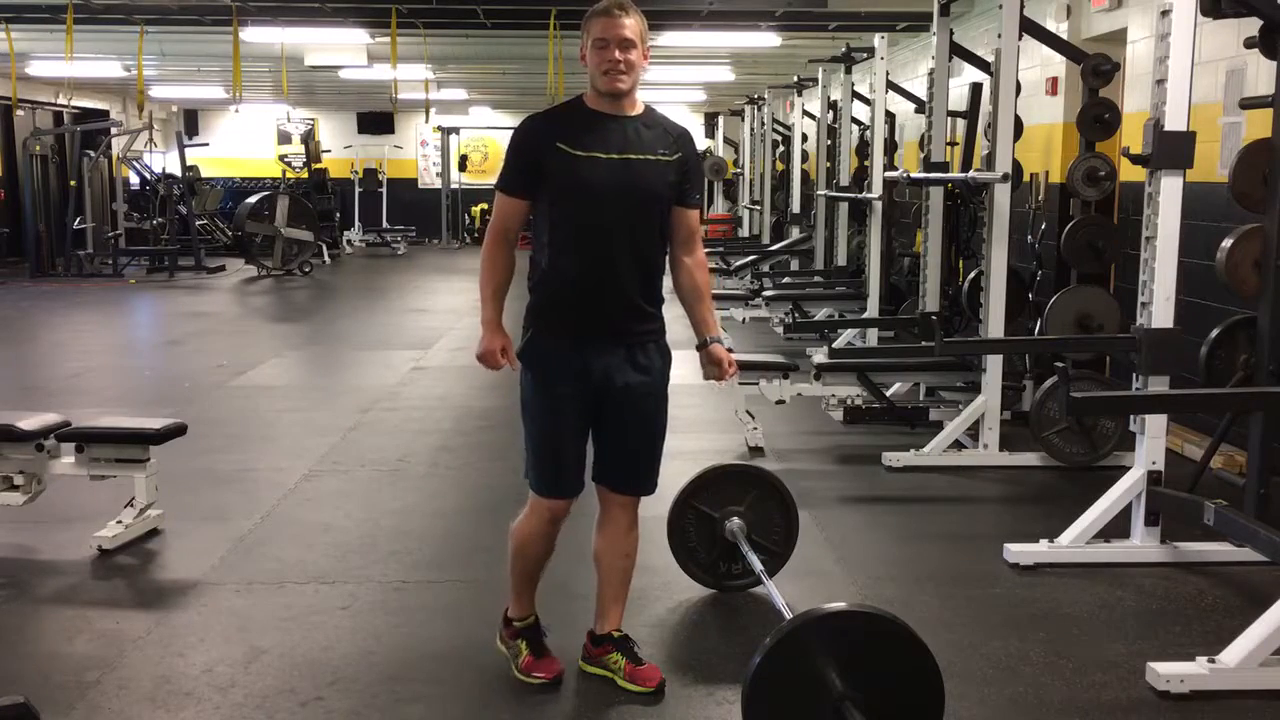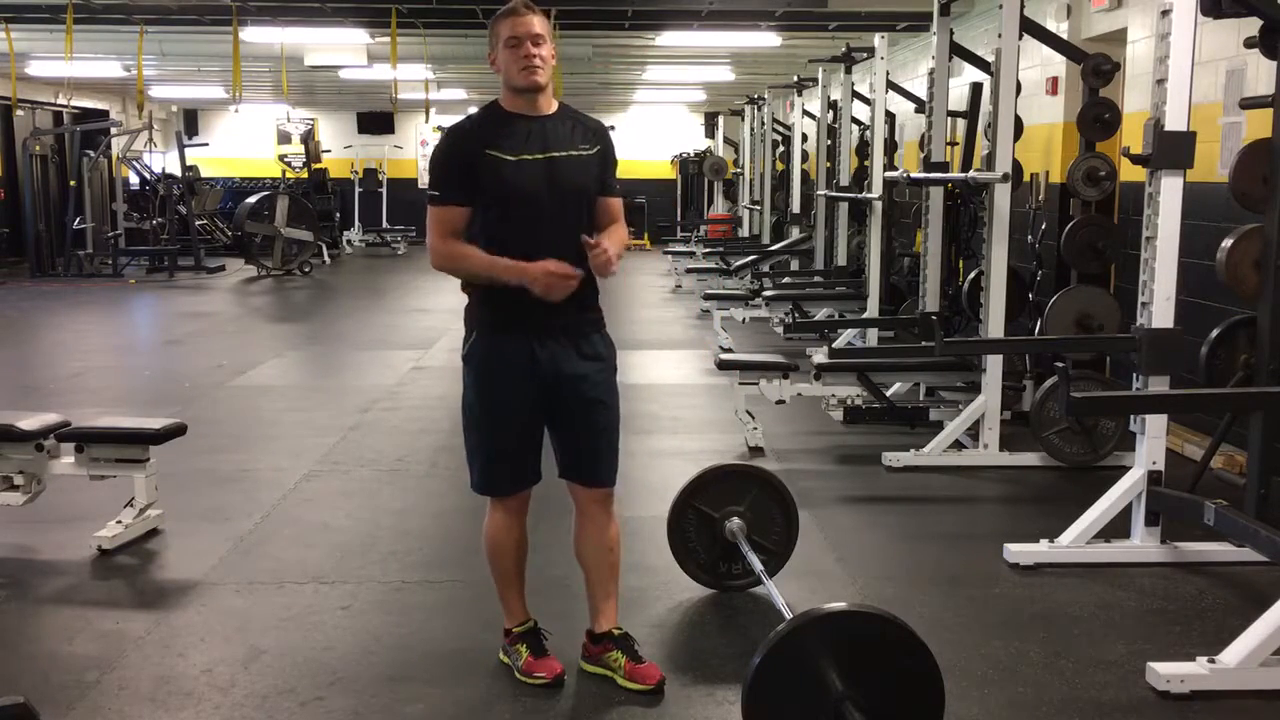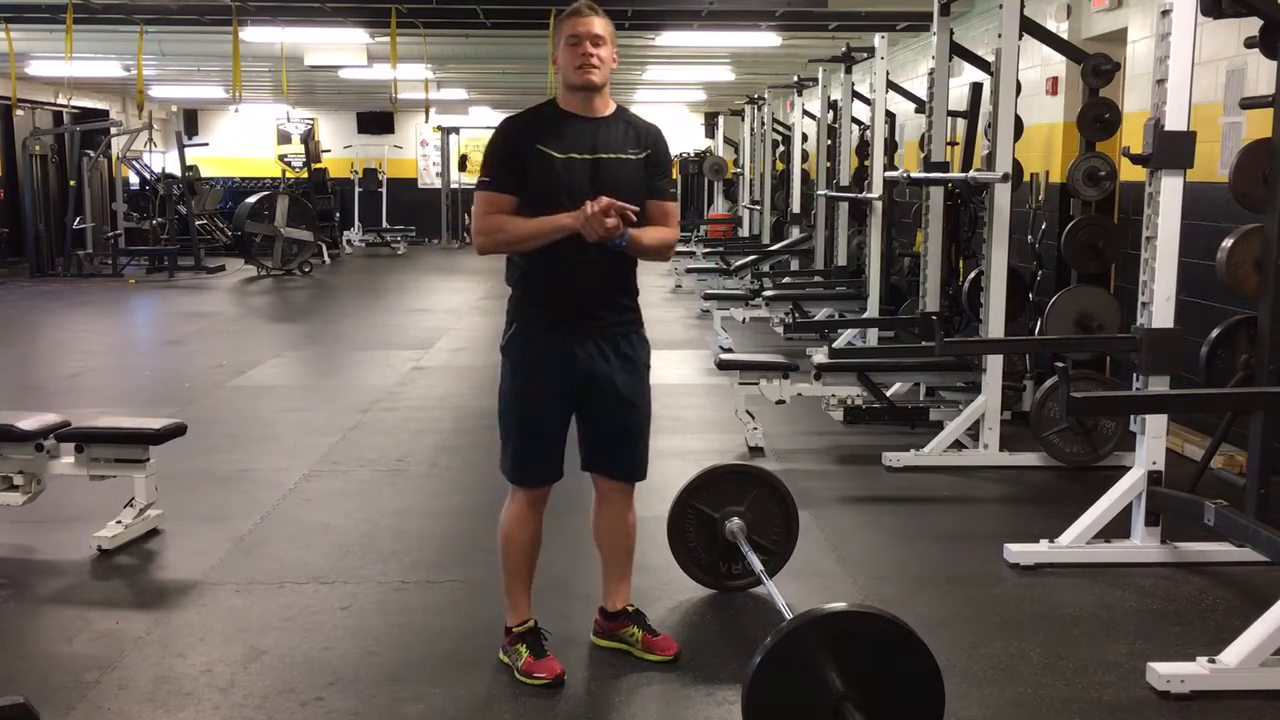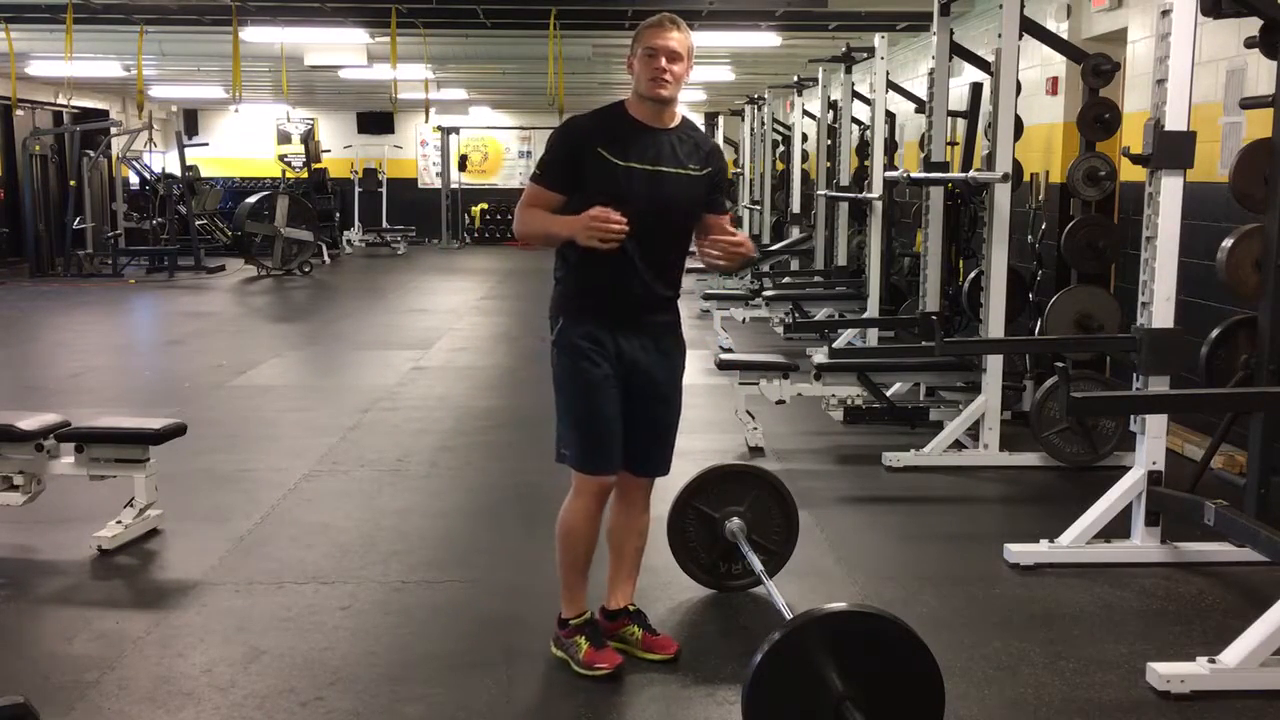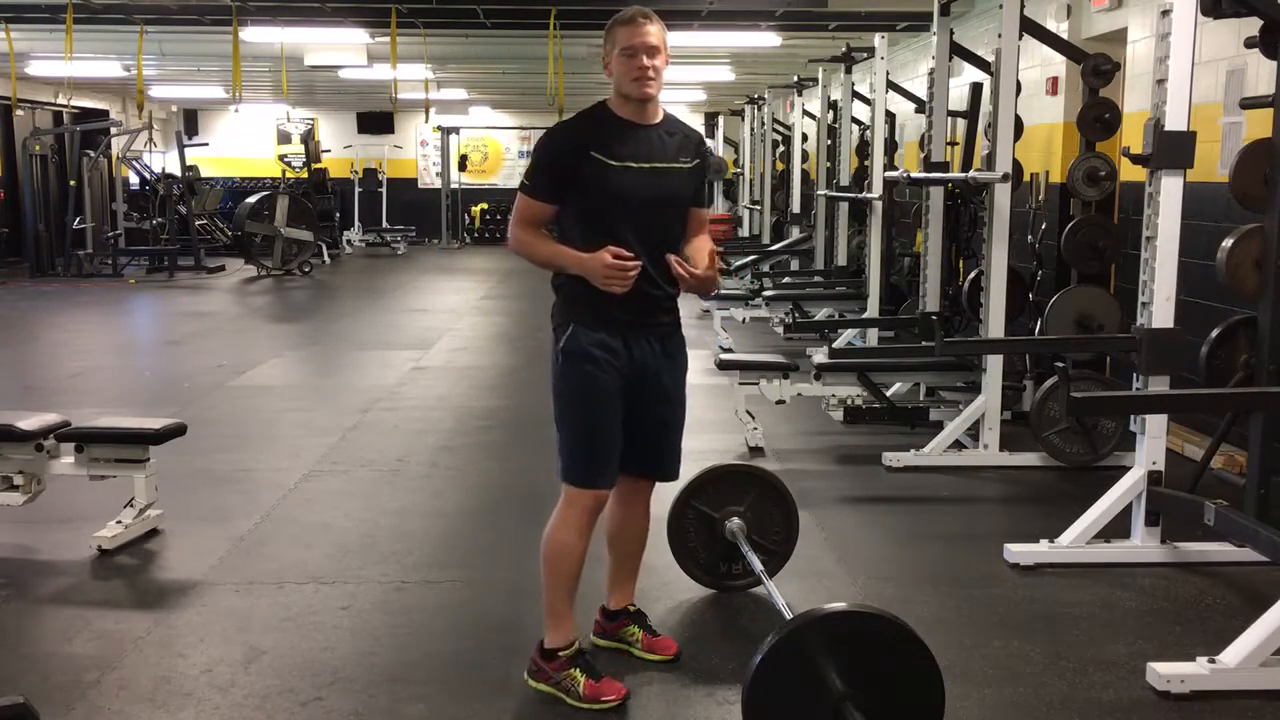
dt=1s
person 1, frame 1
left shoulder: (674, 143)
right shoulder: (543, 133)
left elbow: (687, 251)
right elbow: (502, 234)
left wrist: (710, 337)
right wrist: (491, 323)
left hip: (639, 351)
right hip: (556, 348)
left knee: (622, 500)
right knee: (552, 499)
left ankle: (606, 640)
right ankle: (519, 622)
person 1, frame 2
left shoulder: (591, 135)
right shoulder: (466, 141)
left elbow: (613, 220)
right elbow: (443, 247)
left wrist: (608, 248)
right wrist: (523, 273)
left hip: (582, 339)
right hip: (502, 341)
left knee: (596, 493)
right knee: (509, 497)
left ankle: (604, 637)
right ankle: (519, 632)
person 1, frame 3
left shoulder: (645, 139)
right shoulder: (520, 134)
left elbow: (666, 237)
right elbow: (485, 233)
left wrist: (620, 234)
right wrist: (571, 219)
left hip: (618, 336)
right hip: (540, 335)
left knee: (618, 483)
right knee: (530, 489)
left ankle: (616, 612)
right ankle: (519, 629)
person 1, frame 4
left shoulder: (702, 154)
right shoulder: (583, 134)
left elbow: (715, 237)
right elbow: (525, 220)
left wrist: (736, 251)
right wrist: (573, 226)
left hip: (657, 332)
right hip: (586, 328)
left knee: (638, 480)
right knee: (593, 480)
left ankle: (618, 610)
right ankle: (572, 621)
person 1, frame 5
left shoulder: (688, 145)
right shoulder: (572, 139)
right elbow: (521, 232)
left wrist: (703, 269)
right wrist: (584, 263)
left hip: (660, 333)
right hip: (590, 333)
left knee: (639, 482)
right knee: (587, 491)
left ankle: (617, 613)
right ankle: (554, 651)
